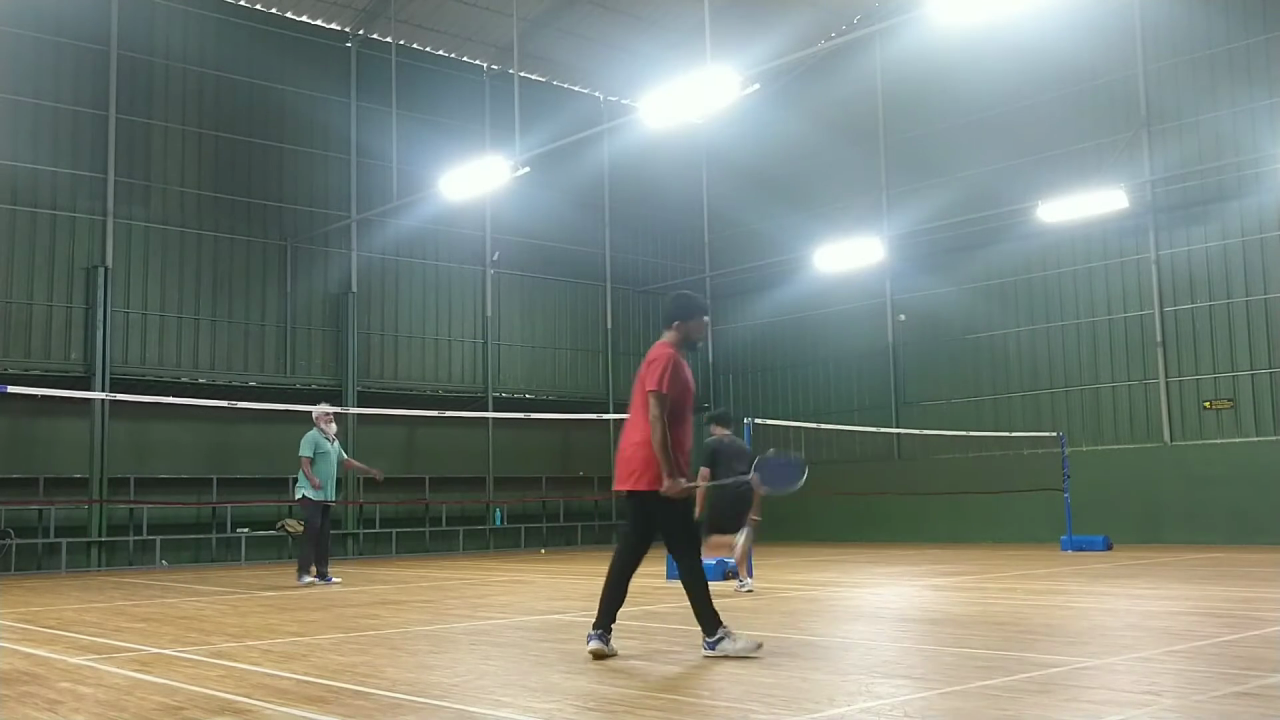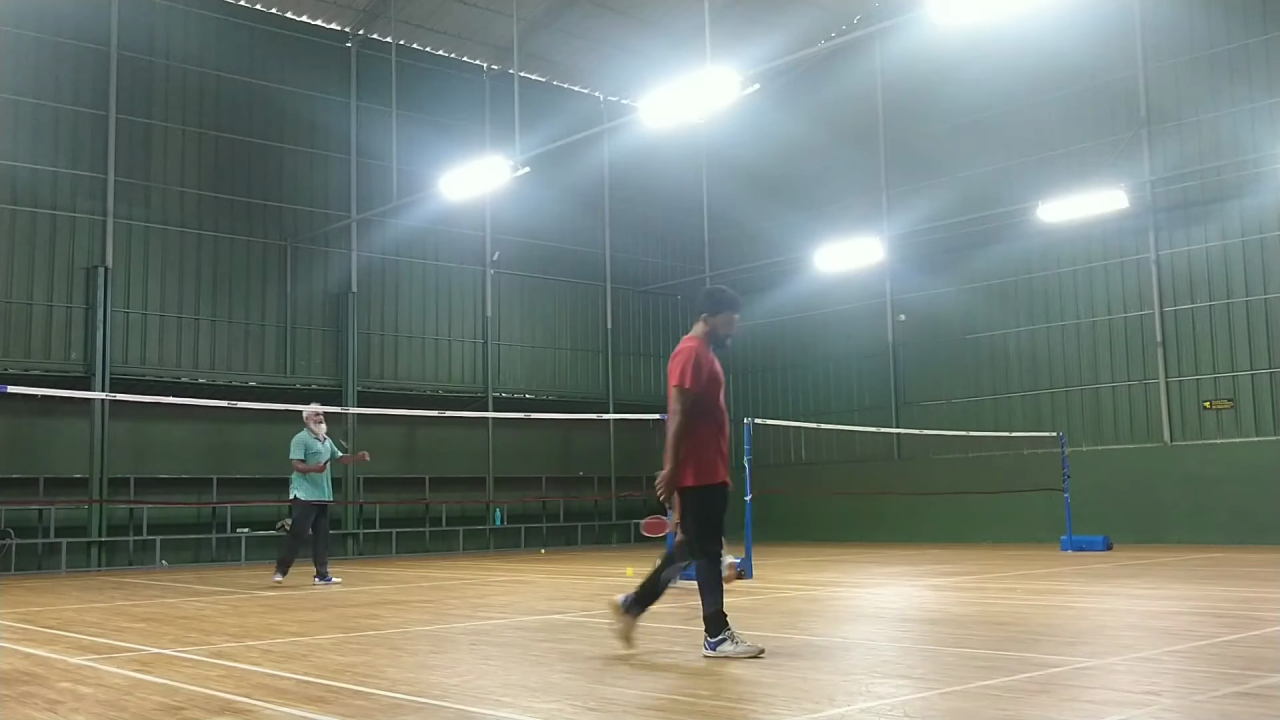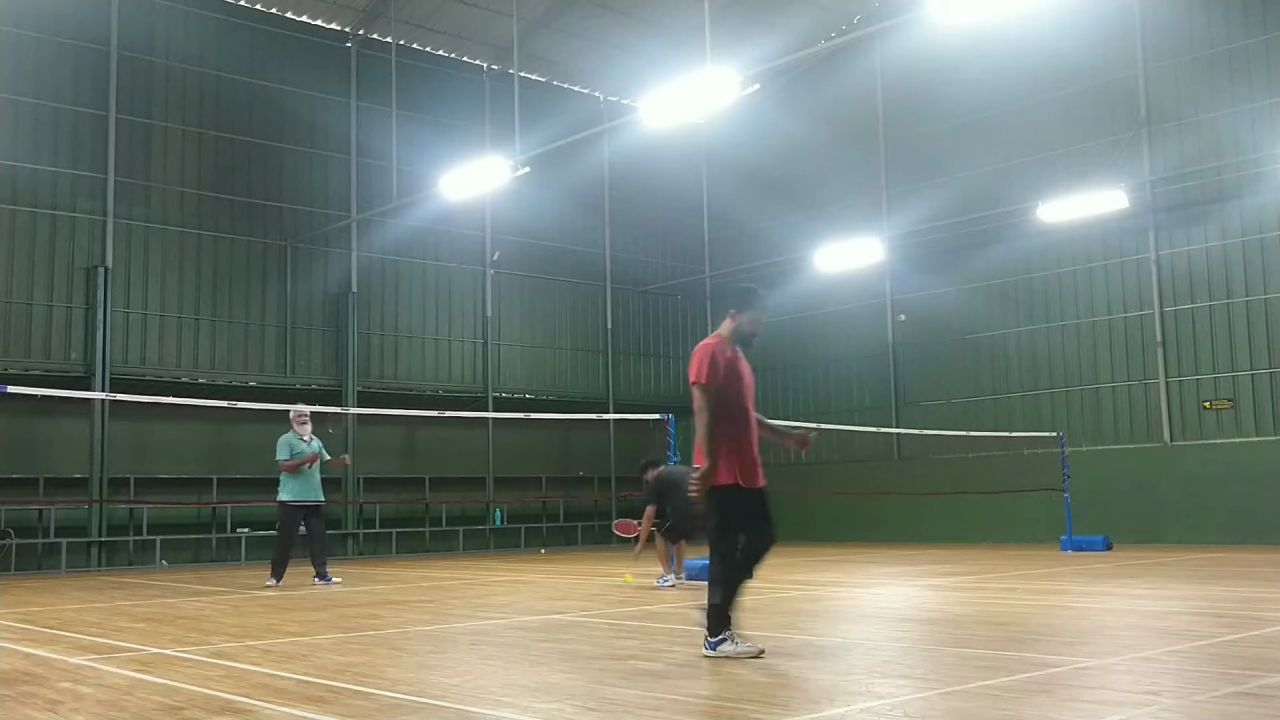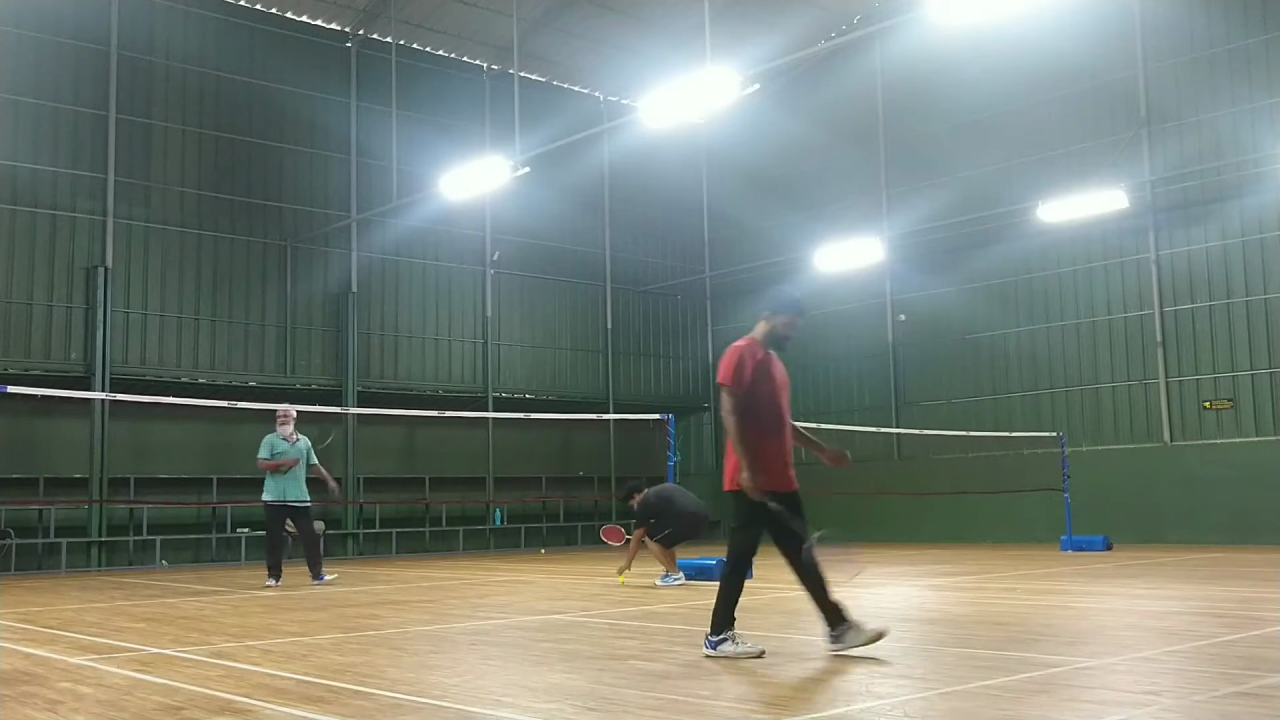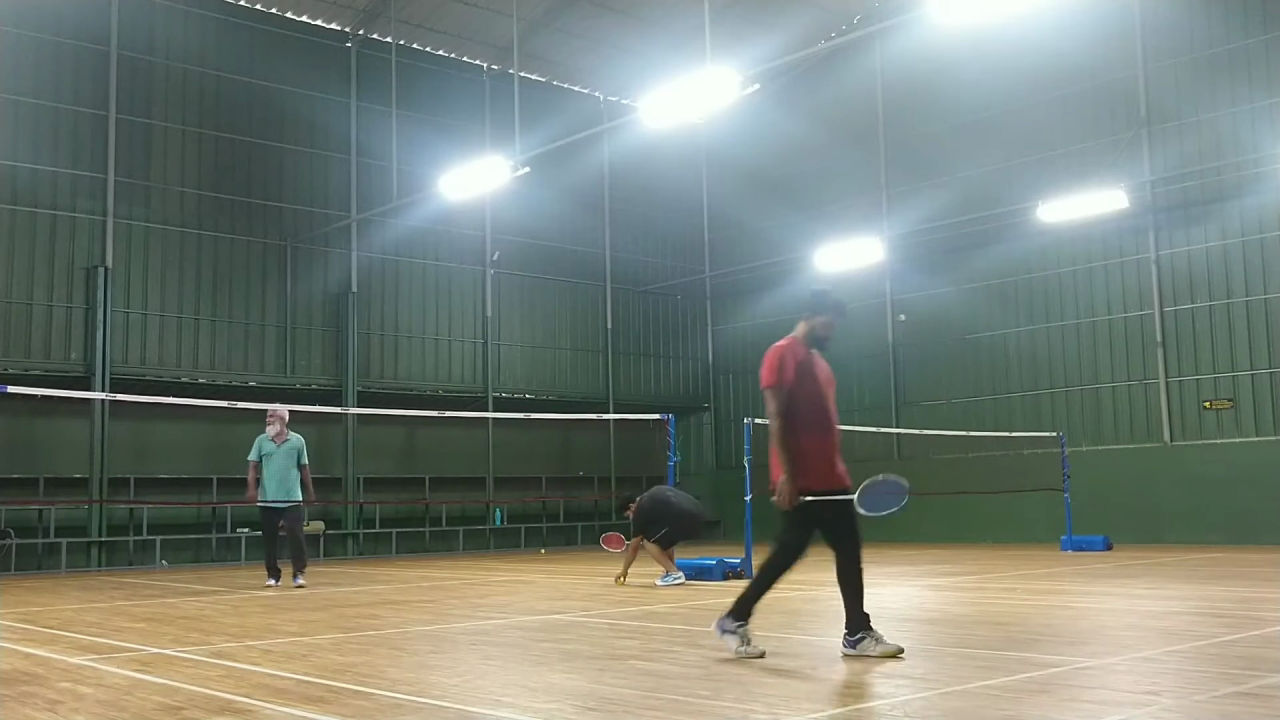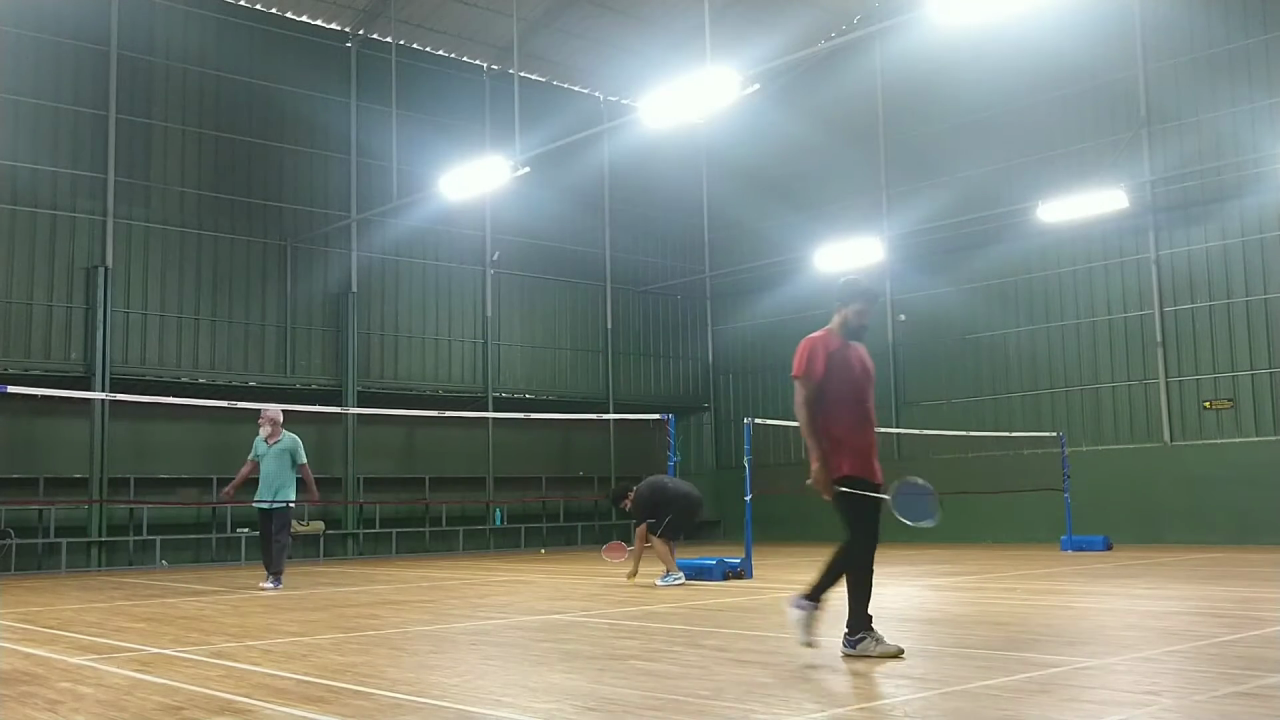
dt=0.2s
person 1, frame 1
left shoulder: (661, 357)
right shoulder: (667, 359)
right elbow: (655, 420)
right wrist: (670, 476)
left hip: (639, 475)
right hip: (657, 477)
left knee: (629, 553)
right knee: (686, 551)
left ankle: (600, 633)
right ankle: (713, 635)
person 1, frame 2
left shoulder: (703, 354)
right shoulder: (692, 354)
right elbow: (679, 414)
right wrist: (671, 467)
left hip: (706, 471)
right hip: (699, 472)
left knee: (689, 548)
right knee: (708, 550)
left ankle: (632, 605)
right ankle: (717, 635)
person 1, frame 3
left shoulder: (736, 355)
right shoulder: (710, 351)
right elbow: (703, 412)
left wrist: (786, 436)
right wrist: (706, 464)
left hip: (746, 473)
right hip: (721, 475)
left knee: (761, 541)
right knee: (728, 551)
left ankle: (718, 620)
right ankle: (717, 636)
person 1, frame 4
left shoulder: (773, 358)
right shoulder: (741, 354)
right elbow: (731, 414)
left wrist: (821, 449)
right wrist: (747, 469)
left hip: (780, 477)
right hip: (750, 479)
left knee: (800, 550)
right knee: (741, 553)
left ankle: (838, 627)
right ankle: (718, 636)
person 1, frame 5
left shoulder: (818, 360)
right shoulder: (782, 355)
right elbow: (775, 417)
left wrist: (838, 472)
right wrist: (785, 475)
left hip: (830, 475)
right hip: (802, 478)
left knee: (849, 548)
right knee: (789, 550)
left ankle: (858, 632)
right ankle: (733, 622)
person 1, frame 6
left shoulder: (860, 352)
right shoulder: (814, 346)
right elbow: (803, 406)
right wrist: (817, 461)
left hip: (865, 464)
right hip: (838, 464)
left knee: (863, 543)
right knee: (861, 537)
left ankle: (857, 632)
right ankle: (808, 601)
